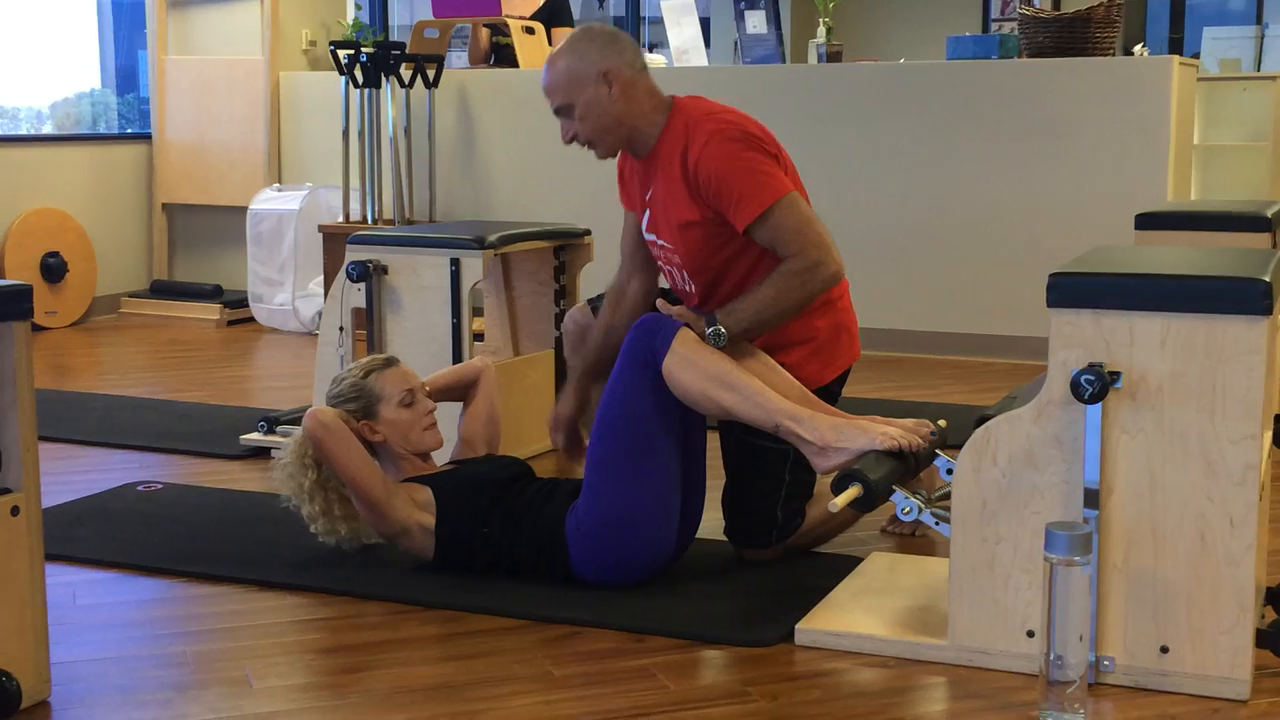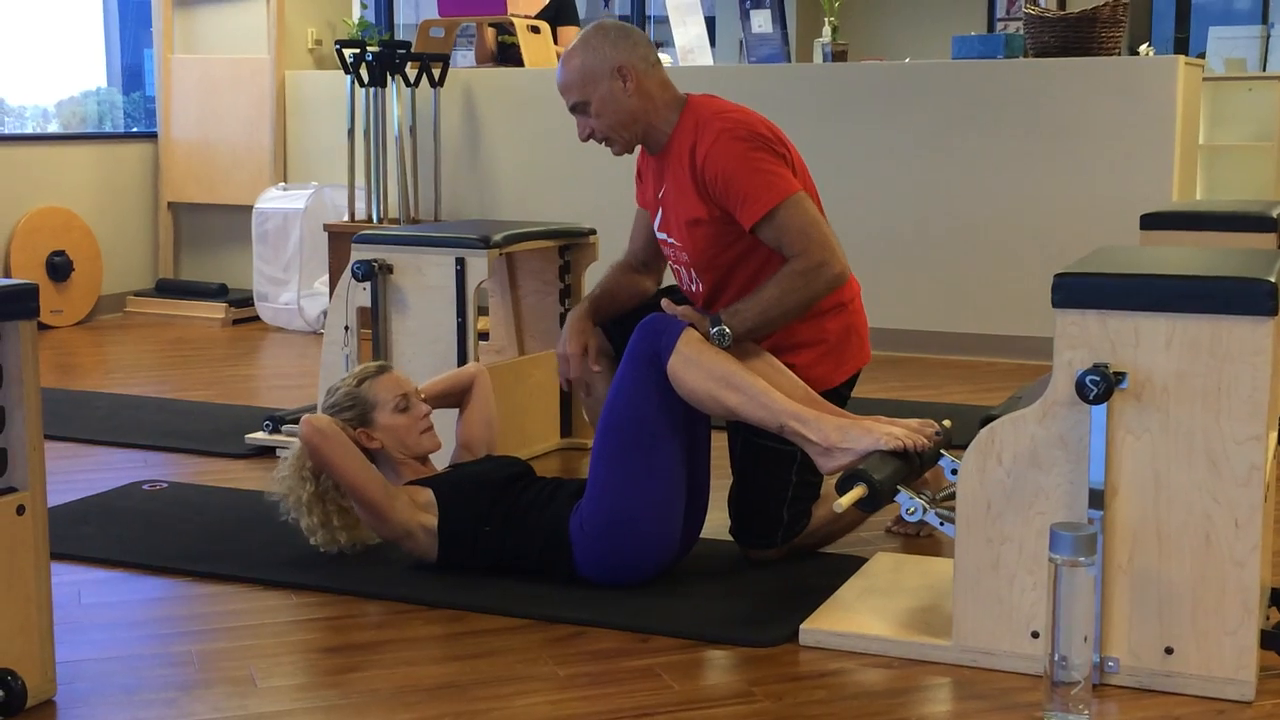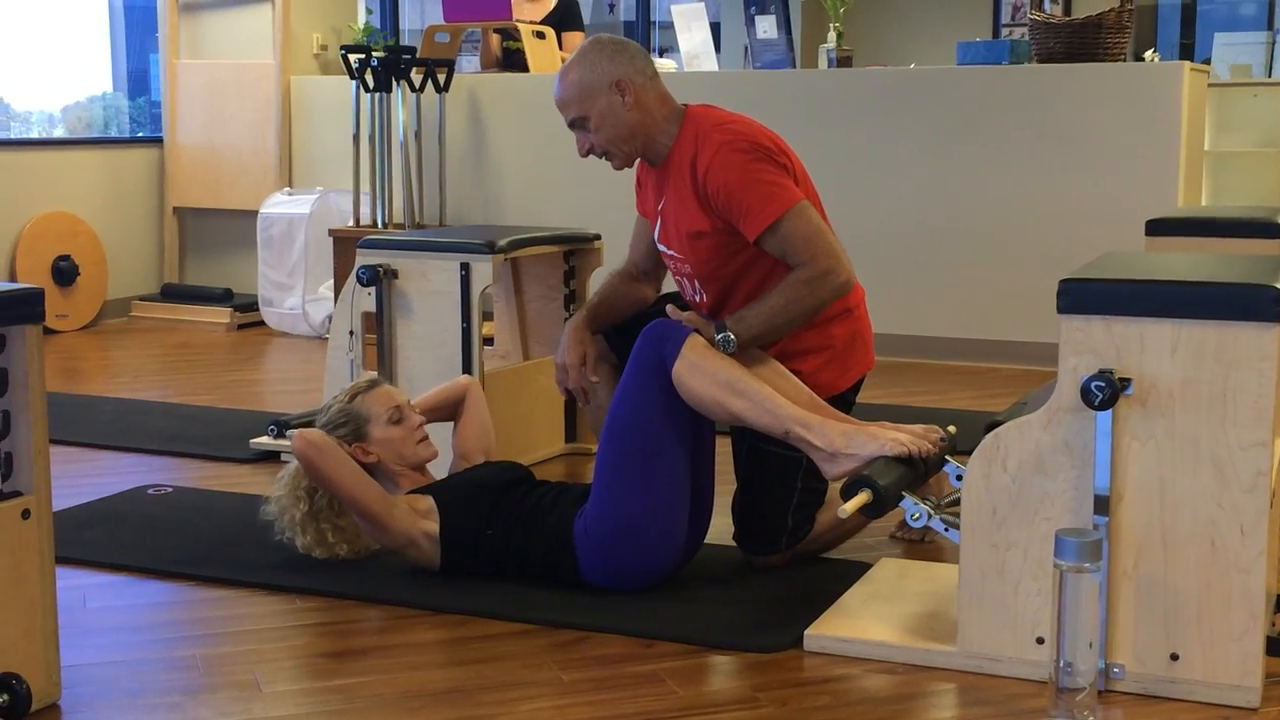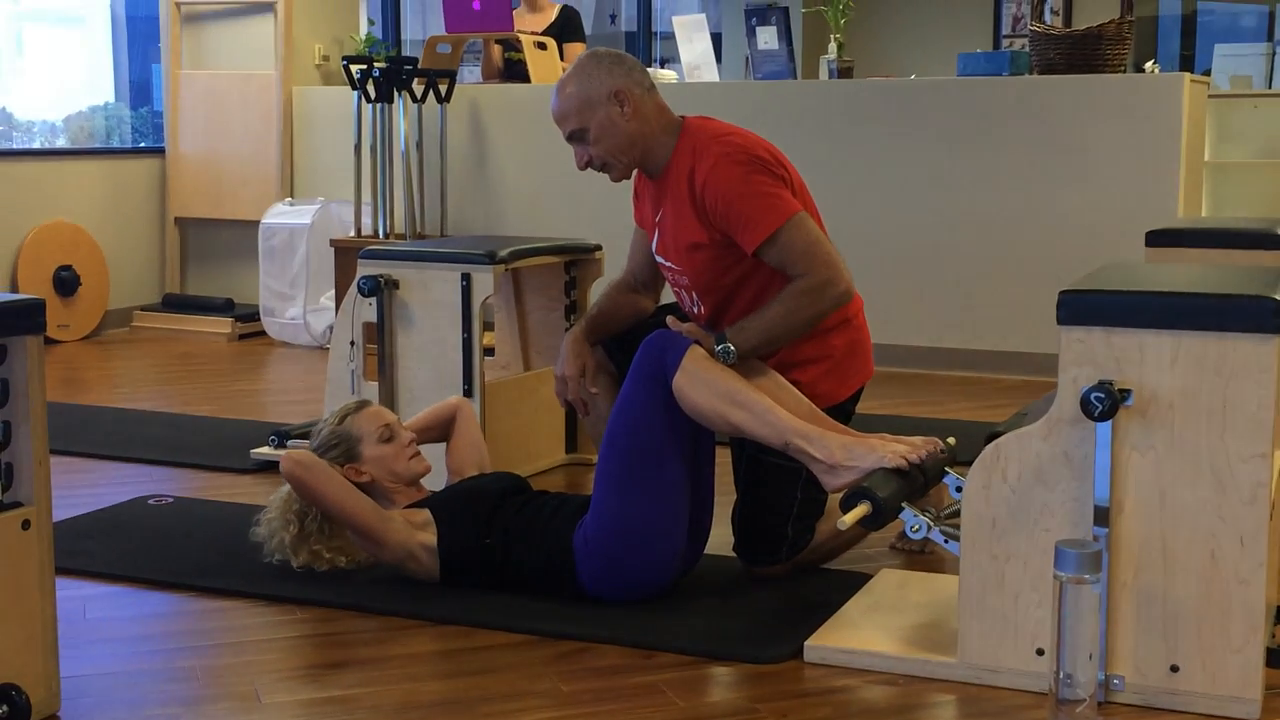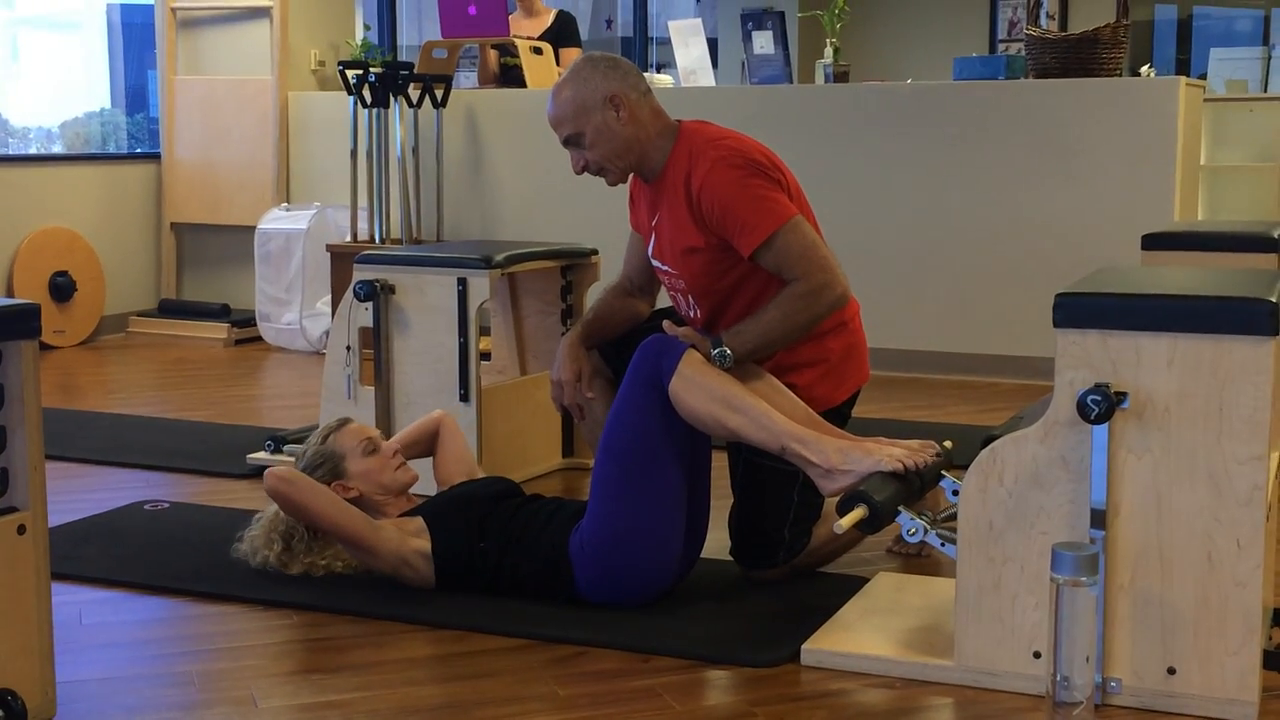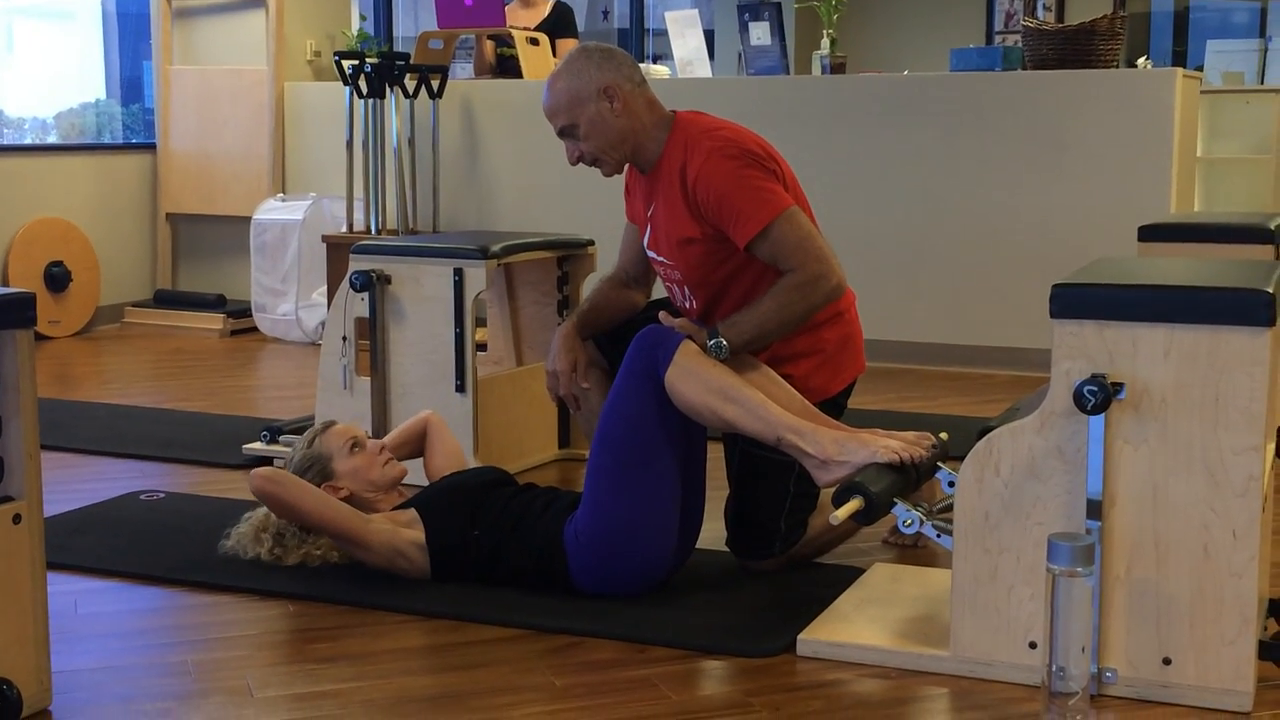
dt=0.5s
person 1, frame 1
left shoulder: (464, 463)
right shoulder: (399, 512)
left elbow: (481, 369)
right elbow: (317, 422)
left wrist: (413, 387)
right wrist: (384, 403)
left hip: (650, 527)
right hip: (604, 544)
left knee: (692, 332)
right knee: (651, 337)
left ankle: (857, 435)
right ankle: (821, 438)
person 1, frame 2
left shoulder: (463, 471)
right shoulder: (400, 514)
left elbow: (475, 375)
right elbow: (313, 427)
left wrist: (410, 394)
right wrist: (377, 407)
left hip: (648, 529)
right hip: (607, 544)
left knee: (699, 331)
right knee: (657, 336)
left ankle: (849, 432)
right ankle: (824, 437)
person 1, frame 3
left shoulder: (461, 480)
right shoulder: (403, 523)
left elbow: (467, 387)
right elbow: (306, 443)
left wrist: (400, 405)
right wrist: (375, 424)
left hip: (654, 534)
right hip: (612, 548)
left knee: (696, 341)
right knee: (662, 341)
left ankle: (846, 439)
right ankle: (827, 442)
person 1, frame 4
left shoulder: (458, 496)
right shoulder: (399, 537)
left elbow: (458, 407)
right elbow: (293, 462)
left wrist: (397, 431)
right wrist: (362, 445)
left hip: (652, 546)
right hip: (613, 560)
left knee: (695, 352)
right knee: (663, 354)
left ankle: (843, 451)
right ankle: (828, 454)
person 1, frame 5
left shoulder: (450, 505)
right shoulder: (393, 546)
left elbow: (442, 419)
right elbow: (278, 479)
left wrist: (385, 448)
right wrist: (349, 463)
left hip: (647, 548)
right hip: (609, 563)
left knee: (696, 353)
right knee: (659, 356)
left ankle: (844, 454)
right ankle: (827, 460)
person 1, frame 6
left shoulder: (439, 499)
right shoulder: (384, 539)
left elbow: (429, 420)
right elbow: (263, 480)
left wrist: (376, 451)
right wrist: (341, 464)
left hip: (641, 541)
right hip: (603, 556)
left knee: (695, 345)
right knee: (654, 348)
left ankle: (836, 445)
right ankle: (822, 450)
person 2, frame 1
left shoulder: (717, 144)
right shoulder: (636, 156)
left elbow: (819, 265)
right elbow: (633, 285)
left wrist: (712, 331)
right wrist: (579, 389)
left hip: (792, 348)
right hip: (723, 326)
left knee: (759, 544)
right knee: (583, 325)
person 2, frame 2
left shoulder: (726, 142)
right shoulder: (654, 150)
left elbow: (824, 267)
right elbow: (641, 268)
left wrist: (716, 330)
right wrist: (583, 314)
left hip: (799, 350)
right hip: (727, 326)
left knee: (764, 541)
right knee: (594, 334)
person 2, frame 3
left shoulder: (727, 153)
right shoulder: (653, 160)
left elbow: (830, 274)
right elbow: (640, 276)
left wrist: (721, 337)
right wrist: (581, 323)
left hip: (804, 356)
right hip: (732, 333)
left knee: (768, 546)
right knee: (595, 343)
person 2, frame 4
left shoulder: (725, 164)
right shoulder: (650, 171)
left elbow: (829, 285)
right elbow: (638, 286)
left wrist: (721, 347)
right wrist: (580, 336)
left hip: (803, 365)
right hip: (727, 343)
left knee: (768, 557)
right knee: (594, 358)
person 2, frame 5
left shoulder: (721, 168)
right shoulder: (645, 175)
left elbow: (824, 288)
right elbow: (633, 291)
left wrist: (717, 351)
right wrist: (576, 339)
left hip: (800, 370)
right hip: (723, 344)
left knee: (764, 561)
right knee: (589, 361)
person 2, frame 6
left shoulder: (716, 159)
right shoulder: (642, 166)
left elbow: (822, 279)
right elbow: (629, 282)
left wrist: (713, 342)
right wrist: (572, 330)
left hip: (795, 360)
right hip: (717, 335)
left knee: (760, 550)
right knee: (584, 352)
